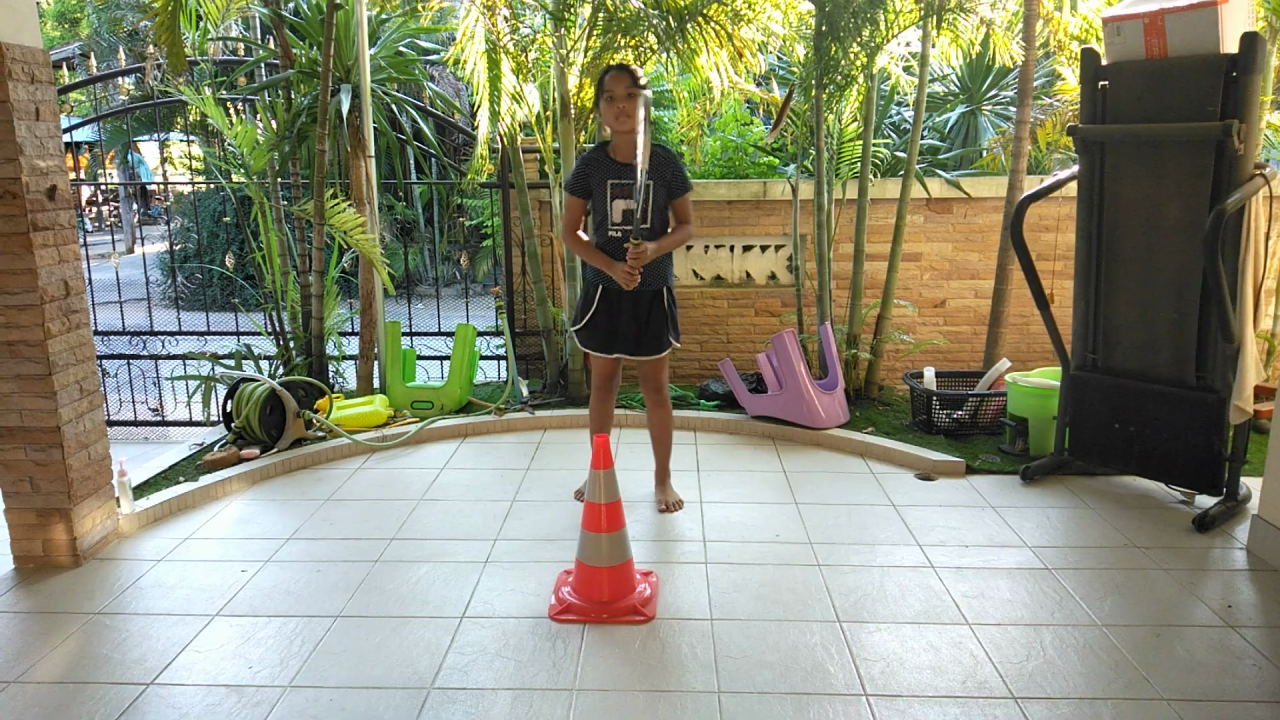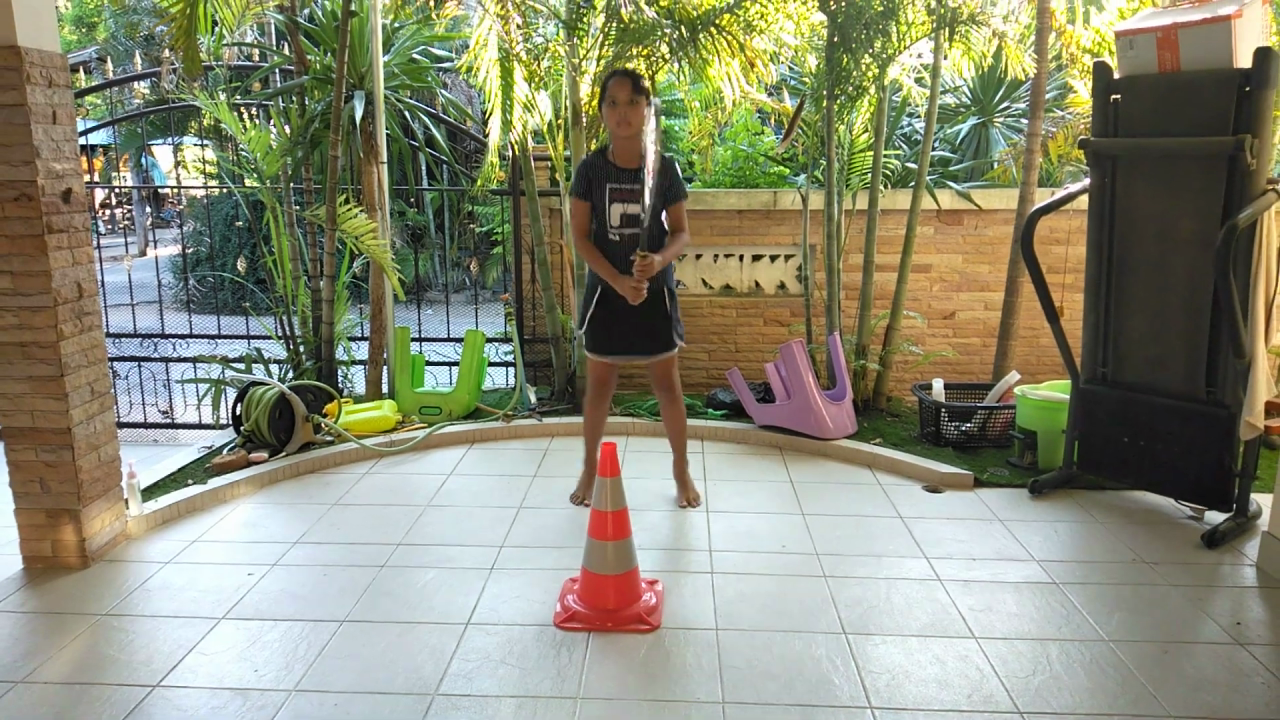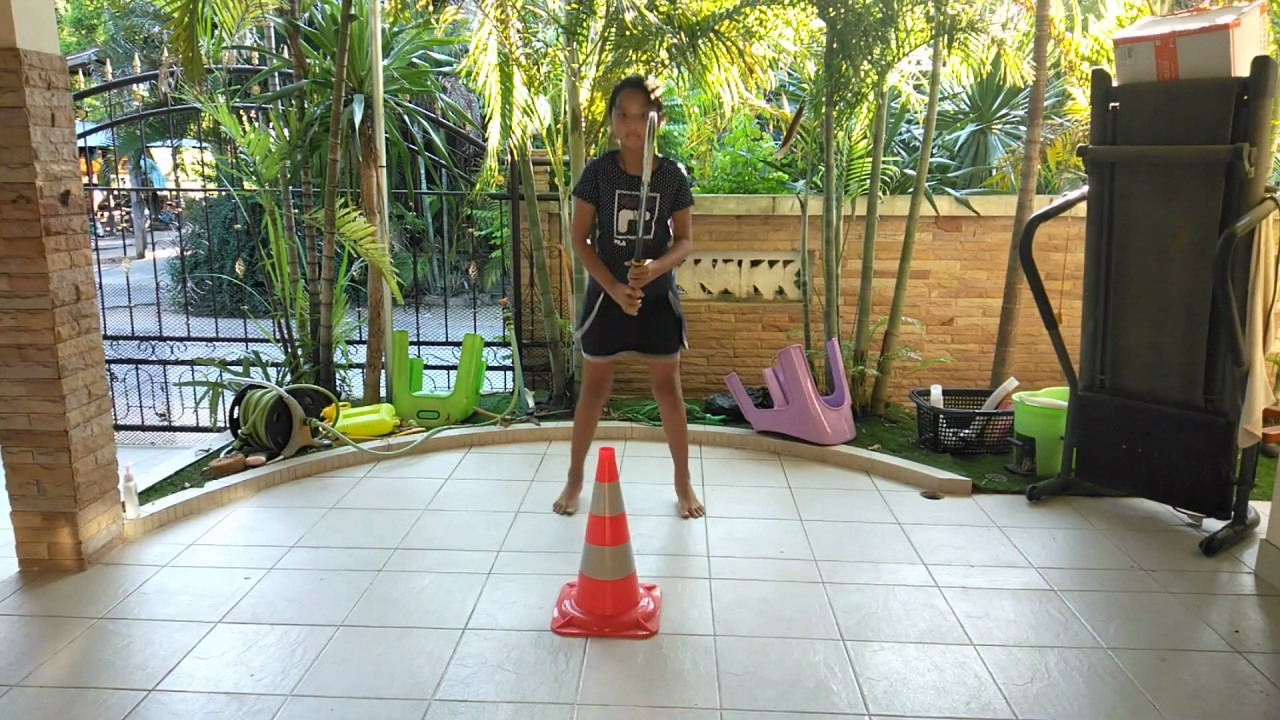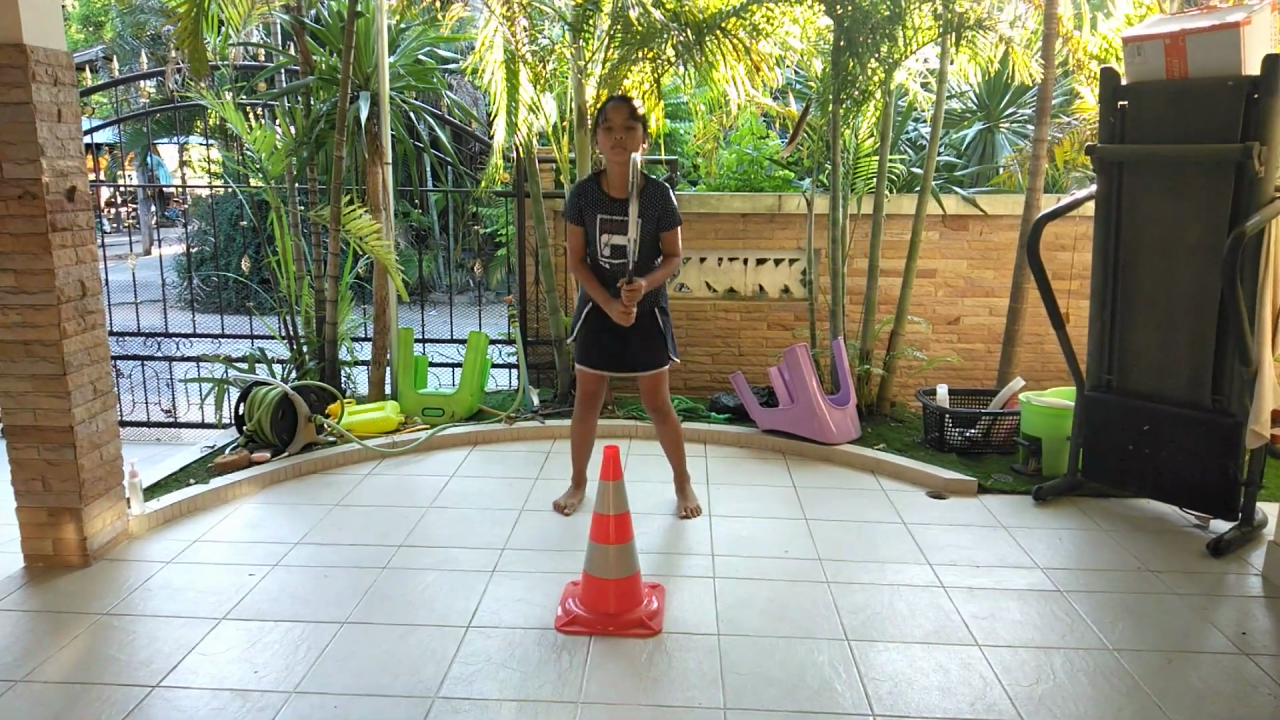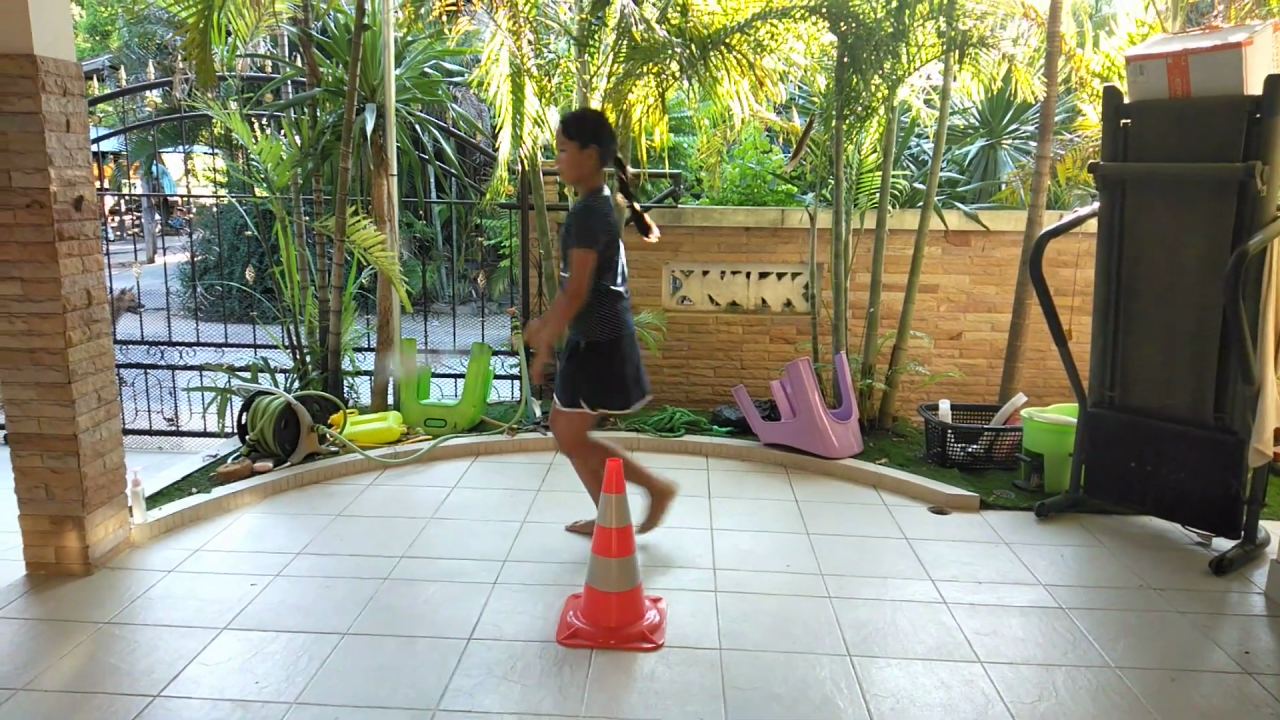
dt=1s
person 1, frame 1
left shoulder: (666, 161)
right shoulder: (591, 163)
left elbow: (687, 225)
right elbow: (570, 231)
left wrist: (655, 249)
right wrist: (611, 266)
left hip: (653, 290)
right hip: (604, 288)
left knee: (655, 385)
right knee: (603, 383)
left ankle: (663, 478)
person 1, frame 2
left shoulder: (665, 167)
right shoulder: (591, 168)
left elbow: (681, 232)
right elbow: (580, 237)
left wrist: (658, 261)
right wrist: (617, 280)
left hip: (656, 290)
right hip: (606, 290)
left knee: (666, 384)
right knee: (600, 386)
left ankle: (681, 471)
right ankle: (590, 469)
person 1, frame 3
left shoulder: (672, 175)
right shoulder: (598, 171)
left elbow: (684, 240)
right elbow: (580, 239)
left wrist: (657, 267)
right wrist: (613, 287)
left hip: (658, 295)
right hip: (606, 295)
left knee: (668, 388)
right knee: (594, 389)
left ankle: (683, 480)
right ankle: (575, 476)
person 1, frame 4
left shoulder: (658, 194)
right shoulder: (583, 194)
left elbow: (673, 257)
right elbow: (576, 261)
left wrist: (643, 285)
right wrist: (608, 304)
left hip: (647, 308)
right hip: (597, 308)
left knee: (657, 404)
right knee: (587, 402)
left ankle: (682, 481)
right ankle: (578, 481)
person 1, frame 5
left shoulder: (589, 212)
right shoulder: (591, 207)
left elbow: (577, 291)
left wrist: (545, 339)
right wrist: (543, 326)
left hip: (600, 341)
right hip: (589, 338)
left knee: (573, 437)
right knee: (563, 430)
left ankle: (655, 488)
